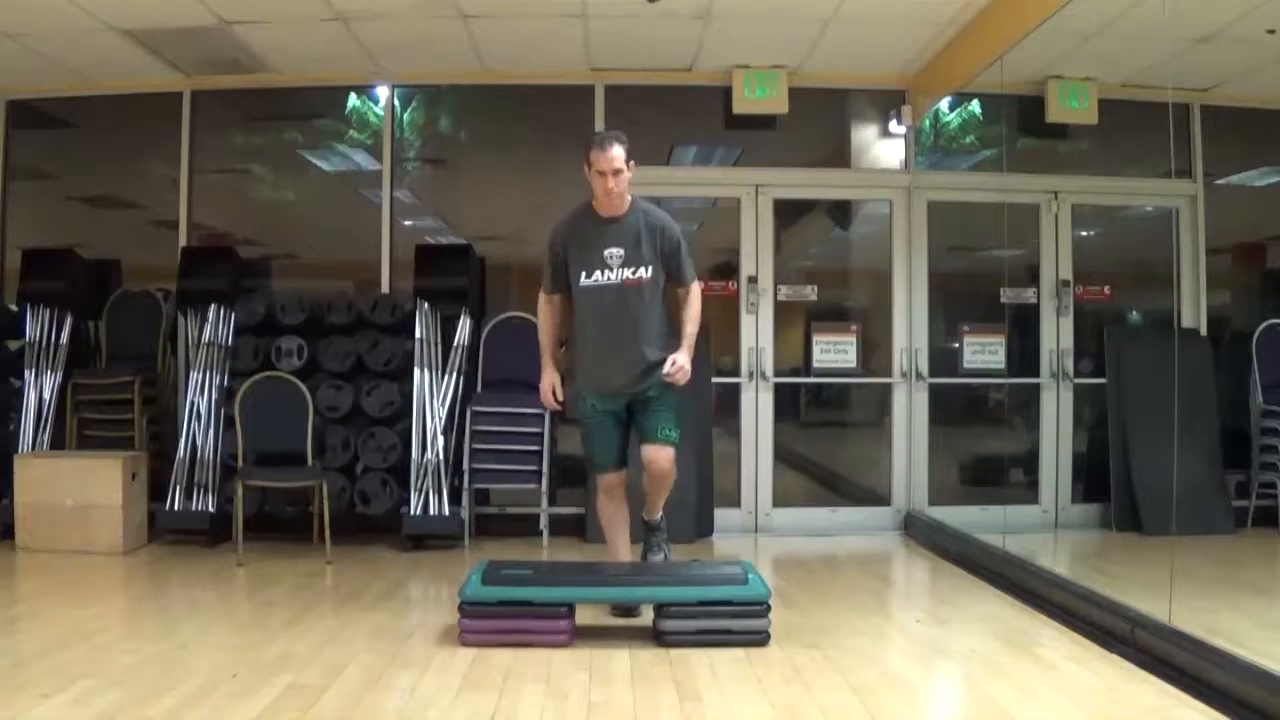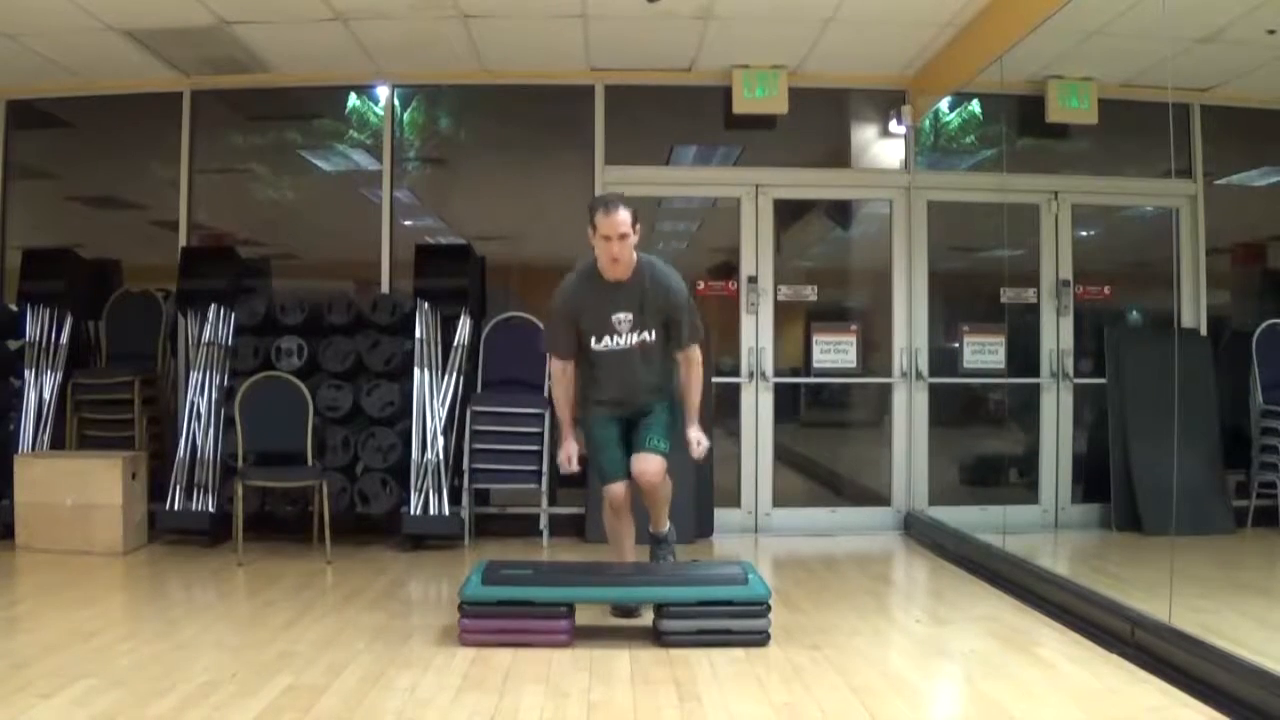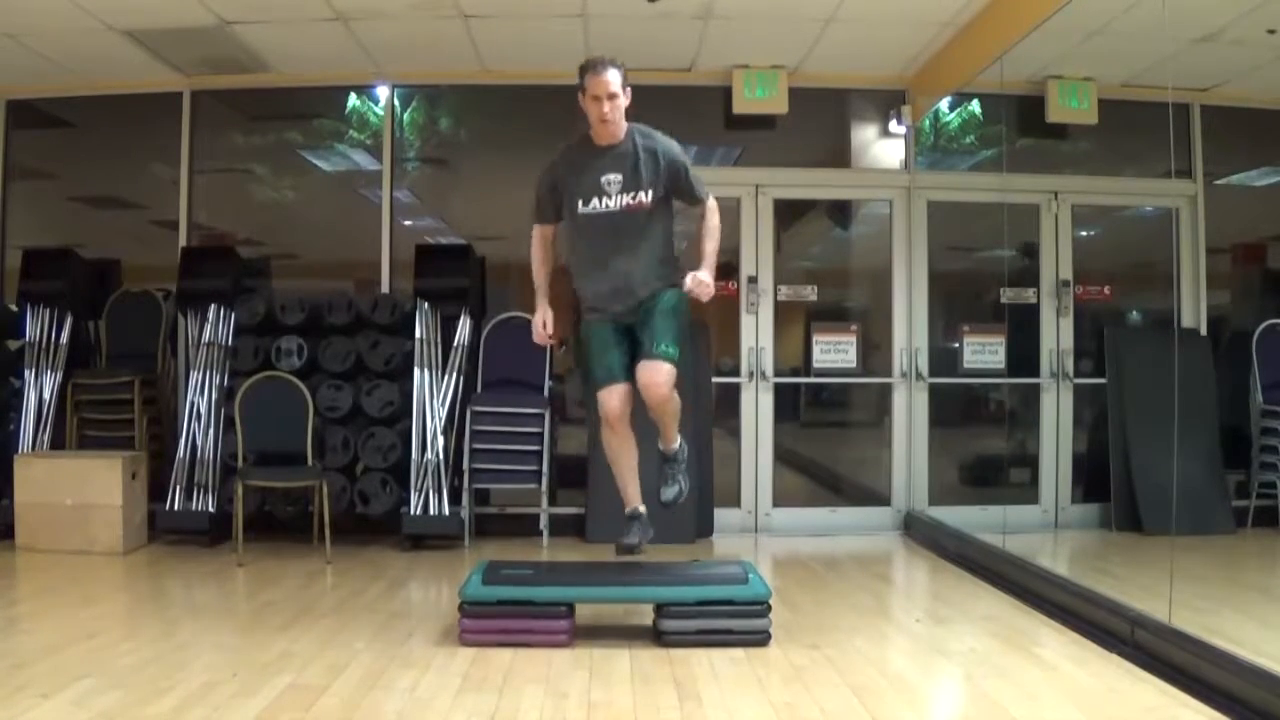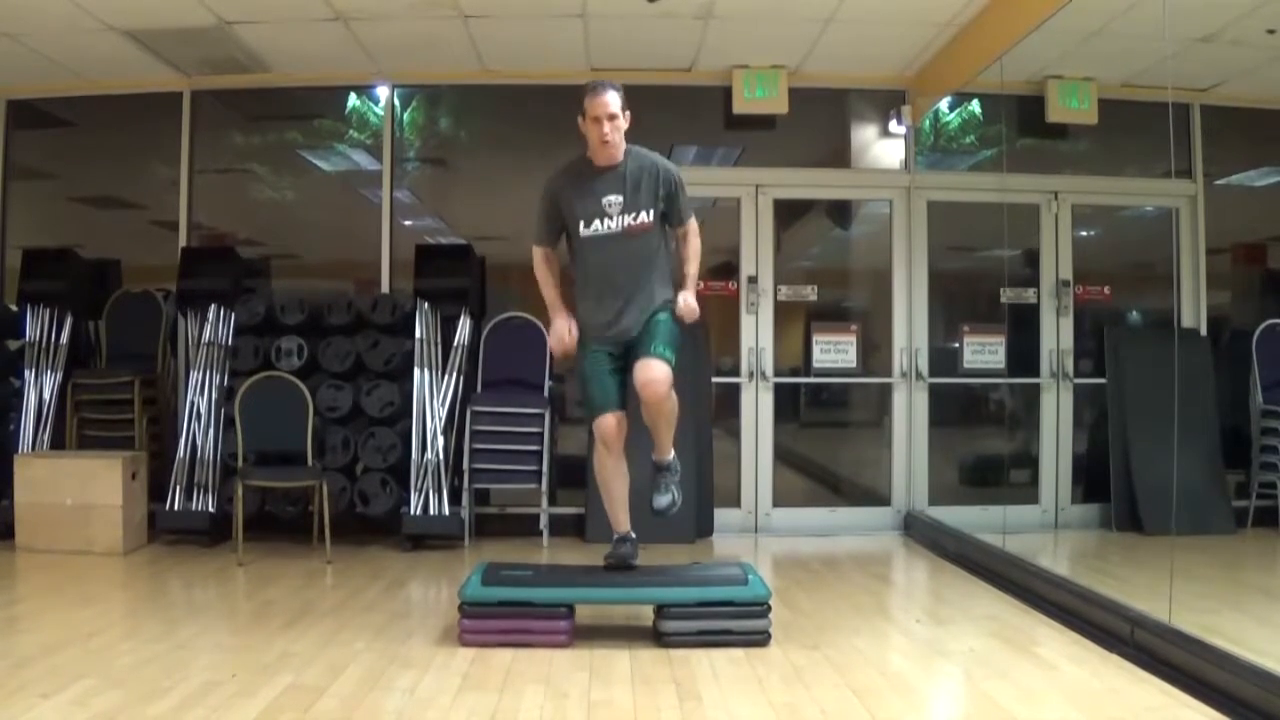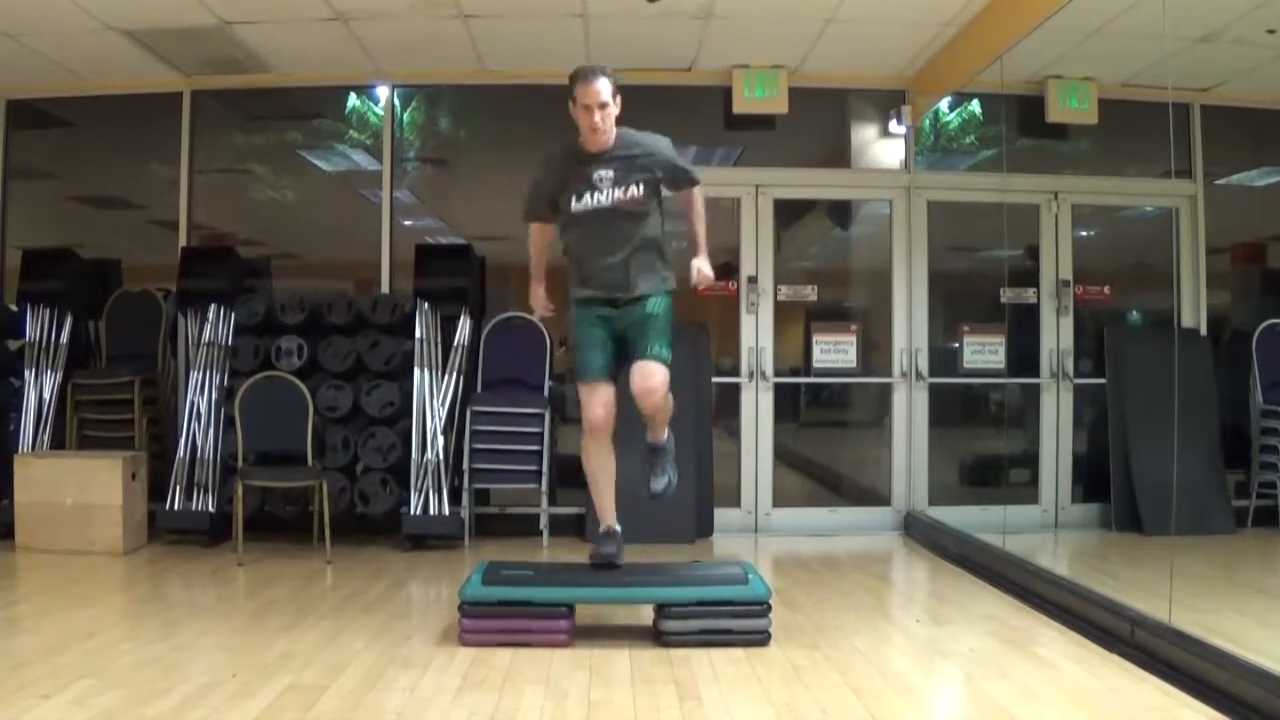
dt=1s
person 1, frame 1
left shoulder: (660, 225)
right shoulder: (567, 232)
left elbow: (690, 290)
right elbow: (551, 300)
left wrist: (685, 349)
right wrist: (548, 365)
left hip: (654, 371)
right hip: (596, 381)
left knee: (660, 461)
right knee: (609, 480)
left ankle: (654, 522)
person 1, frame 2
left shoulder: (665, 284)
right shoulder: (574, 289)
left elbow: (689, 355)
right elbow: (561, 366)
left wrist: (693, 423)
right wrist: (567, 435)
left hip: (655, 400)
right hip: (602, 406)
left knee: (648, 471)
right knee: (615, 494)
left ankle: (661, 530)
person 1, frame 3
left shoulder: (661, 152)
right shoulder: (563, 167)
left elbow: (707, 208)
right elbow: (543, 234)
left wrist: (706, 269)
right wrist: (541, 304)
left hip: (657, 294)
right hip: (600, 307)
left knee: (655, 387)
right knee: (612, 408)
left ankle: (672, 449)
right ankle: (635, 513)
person 1, frame 4
left shoulder: (659, 172)
right shoulder: (563, 185)
left elbow: (687, 230)
right elbow: (543, 252)
left wrist: (688, 289)
right wrist: (558, 314)
left hip: (654, 310)
right hip: (595, 325)
left knee: (652, 382)
right knee: (608, 432)
left ankle: (665, 459)
right ankle: (622, 534)
person 1, frame 5
left shoulder: (653, 152)
right shoulder: (556, 169)
left elbow: (690, 188)
right elbow: (540, 224)
left wrist: (701, 252)
right wrist: (536, 284)
left hip: (649, 296)
right hip: (590, 302)
left knee: (649, 390)
right knee: (596, 416)
left ankle: (659, 438)
right ankle: (608, 530)
